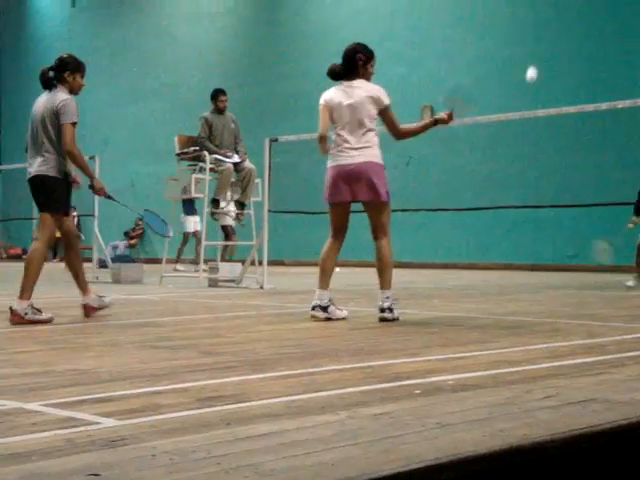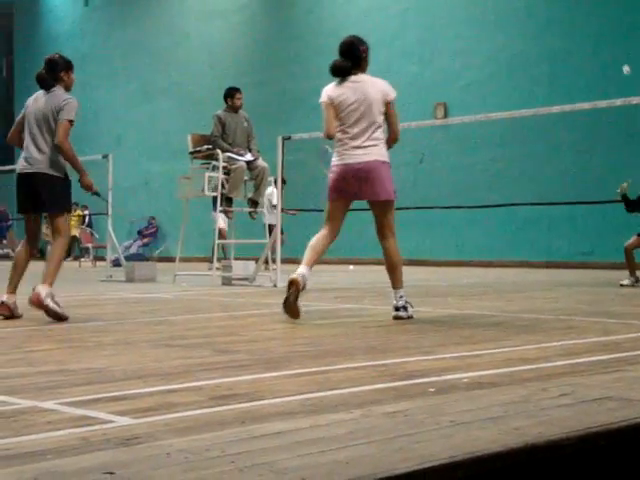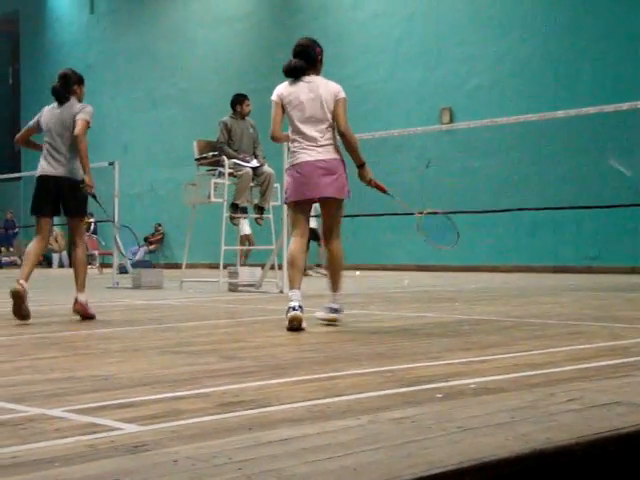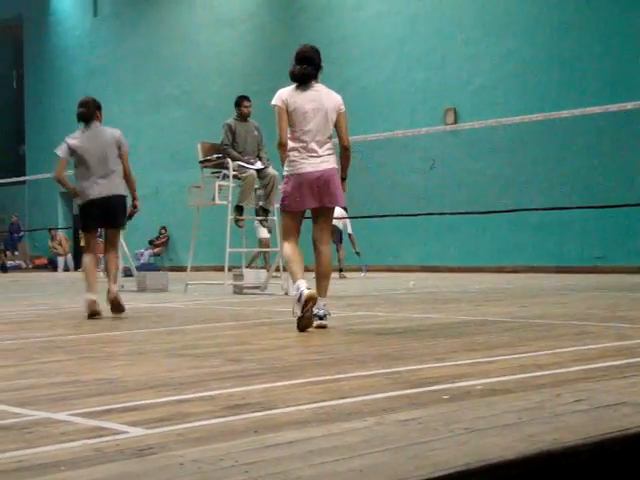
dt=0.5s
person 1, frame 1
left shoulder: (328, 96)
right shoulder: (376, 92)
left elbow: (322, 136)
right elbow: (397, 132)
right wrist: (433, 121)
left hip: (338, 168)
right hip: (368, 166)
left knee: (336, 236)
right knee: (381, 235)
left ankle: (321, 301)
right ankle: (386, 302)
person 1, frame 2
left shoulder: (331, 91)
right shoulder: (382, 87)
left elbow: (329, 133)
right elbow: (394, 135)
left hip: (343, 166)
right hip: (376, 165)
left knee: (329, 230)
right knee: (387, 235)
left ankle: (300, 276)
right ankle: (400, 301)
person 1, frame 3
left shoulder: (282, 90)
right shoulder: (333, 88)
left elbow: (275, 133)
right elbow: (344, 131)
right wrist: (362, 165)
left hip: (300, 166)
right hip: (330, 164)
left knee: (298, 236)
right knee: (331, 237)
left ankle: (295, 303)
right ankle: (334, 304)
person 1, frame 4
left shoulder: (284, 95)
right shoulder: (334, 98)
left elbow: (282, 141)
right elbow: (345, 145)
right wrist: (343, 178)
left hip: (298, 174)
right hip: (328, 172)
left knee: (290, 240)
right knee: (322, 242)
left ankle: (302, 289)
right ankle: (321, 309)
person 2, frame 1
left shoulder: (42, 100)
right shoulder: (66, 101)
left elbow: (30, 145)
right elbow: (69, 147)
right wrist: (93, 177)
left hip: (38, 174)
right hip: (52, 175)
left knee: (71, 236)
right knee: (43, 238)
left ankle: (87, 297)
right ankle: (22, 306)
person 2, frame 2
left shoulder: (33, 100)
right shoulder: (67, 100)
right elbow: (61, 142)
right wrist: (83, 173)
left hip: (25, 172)
right hip: (51, 174)
left knee: (31, 239)
right knee: (61, 236)
right ankle: (43, 292)
person 2, frame 3
left shoulder: (46, 112)
right shoulder: (83, 109)
left elbow: (20, 139)
right elbow: (79, 135)
right wrist: (87, 173)
left hip: (45, 178)
right hip: (70, 178)
left knee: (41, 237)
right knee: (78, 240)
left ankle: (21, 284)
right ankle: (80, 299)
person 2, frame 4
left shoulder: (71, 141)
right shoulder: (115, 134)
left elbow: (59, 175)
right elbow: (127, 171)
left wrist: (76, 192)
right wrist: (135, 198)
left hip: (89, 199)
right hip: (115, 196)
left knee: (90, 251)
right knee: (111, 248)
left ankle: (92, 298)
right ankle: (113, 290)
person 3, frame 1
left shoulder: (231, 118)
right shoulder: (207, 118)
left elbow: (238, 139)
right elbow: (202, 140)
left wrist: (241, 152)
right wrist: (219, 151)
left hip: (233, 156)
right hip: (215, 156)
left knee: (250, 168)
right knee: (228, 167)
left ankle: (241, 202)
right ankle: (216, 200)
person 3, frame 2
left shoulder: (244, 116)
right shoulder: (220, 116)
left elbow: (251, 137)
right elbow: (215, 139)
left wrist: (254, 150)
right wrist: (231, 150)
left hip: (246, 154)
right hip: (228, 154)
left knee: (263, 167)
right knee: (241, 166)
left ankle: (255, 200)
right ankle: (229, 198)
person 3, frame 3
left shoulder: (250, 123)
right shoulder: (226, 122)
left elbow: (257, 144)
right elbow: (222, 145)
left wrist: (259, 157)
right wrist: (238, 156)
left hip: (251, 161)
right hip: (233, 160)
left knee: (269, 173)
right knee: (247, 172)
left ankle: (260, 206)
right ankle: (235, 205)
person 3, frame 4
left shoulder: (254, 125)
right shoulder: (230, 124)
left elbow: (261, 146)
right elbow: (226, 148)
left wrist: (263, 159)
right wrist: (242, 158)
left hip: (255, 163)
right hip: (237, 162)
left knee: (273, 175)
right knee: (251, 174)
left ankle: (264, 208)
right ankle: (239, 208)
